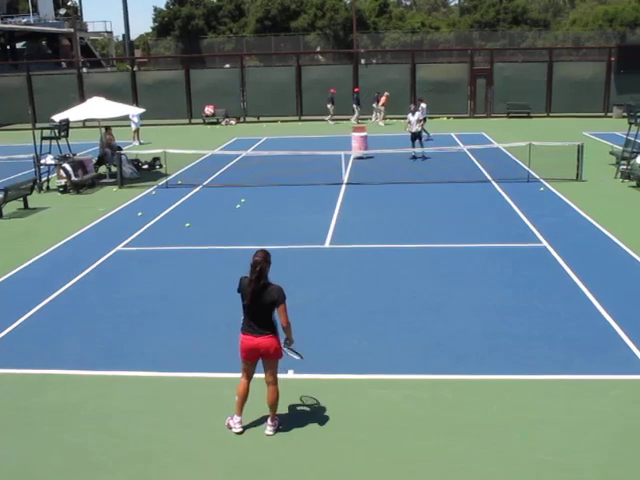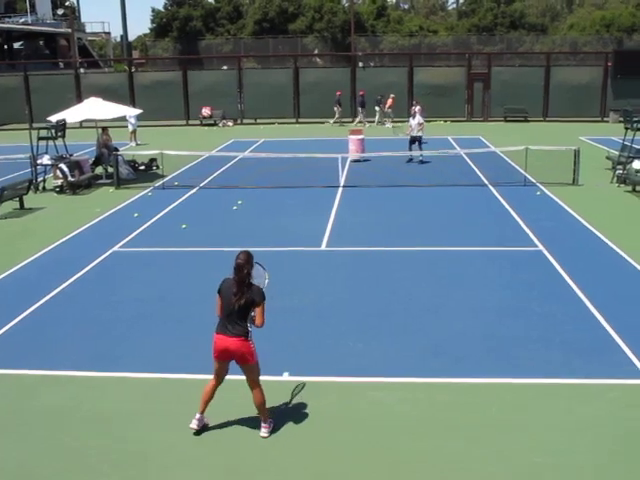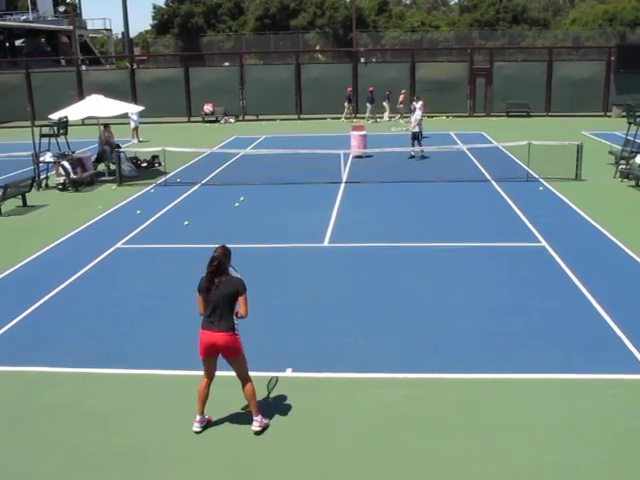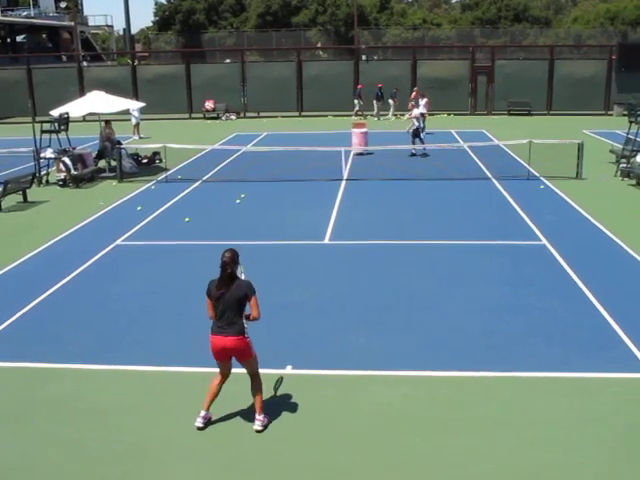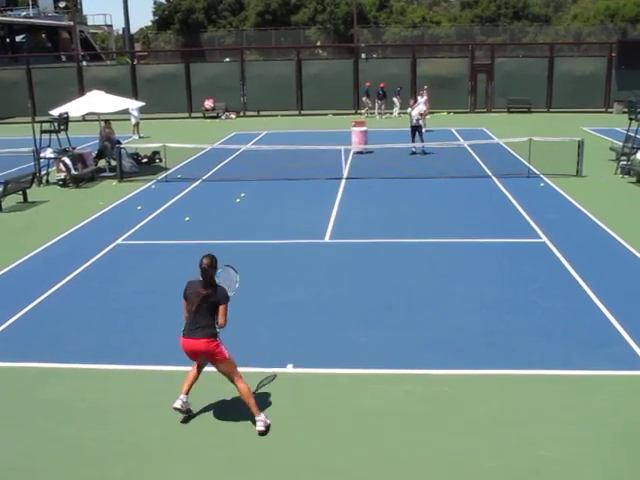
dt=0.5s
person 1, frame 1
left shoulder: (243, 283)
right shoulder: (276, 291)
right elbow: (284, 323)
right wrist: (290, 338)
left hip: (247, 339)
right hip: (269, 340)
left knee: (246, 378)
right knee: (271, 382)
left ankle: (237, 421)
right ankle: (271, 423)
person 1, frame 2
left shoulder: (224, 284)
right shoulder: (256, 291)
left elbow: (219, 312)
right elbow: (259, 323)
left hip: (219, 339)
right hip: (240, 342)
left knee: (216, 380)
right knee: (255, 384)
left ankle: (198, 419)
right ankle: (265, 424)
person 1, frame 3
left shoulder: (203, 282)
right shoulder: (237, 282)
left elbow: (201, 311)
right elbow: (243, 313)
left hip: (206, 335)
right hip: (227, 336)
left knee: (207, 377)
right knee: (244, 378)
left ankle: (199, 419)
right ankle: (257, 419)
person 1, frame 4
left shoulder: (212, 285)
right shoulder: (246, 286)
left elbow: (211, 314)
right elbow: (256, 315)
left hip: (216, 338)
right hip: (237, 339)
left knee: (223, 375)
right knee: (254, 375)
left ankle: (203, 415)
right ankle: (259, 418)
person 1, frame 5
left shoulder: (190, 286)
right shoulder: (220, 292)
left elbow: (187, 315)
right elbow: (221, 323)
left hip: (186, 341)
right hip: (207, 342)
left knee: (199, 364)
right knee: (237, 379)
left ankle: (182, 400)
right ankle: (260, 419)
